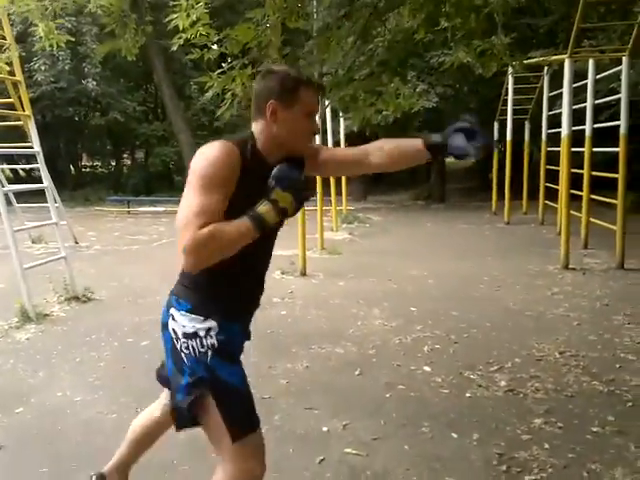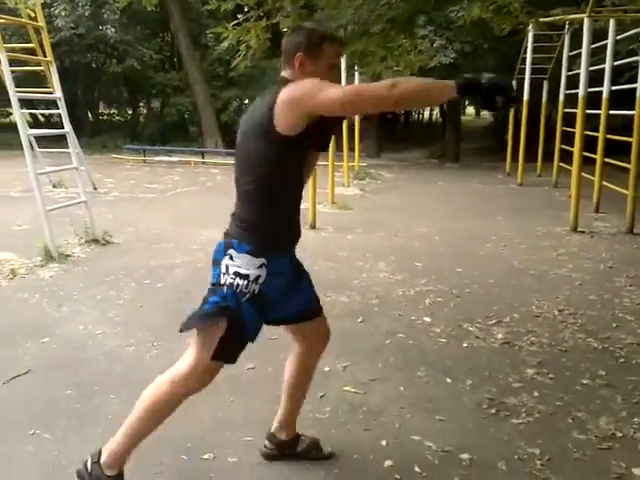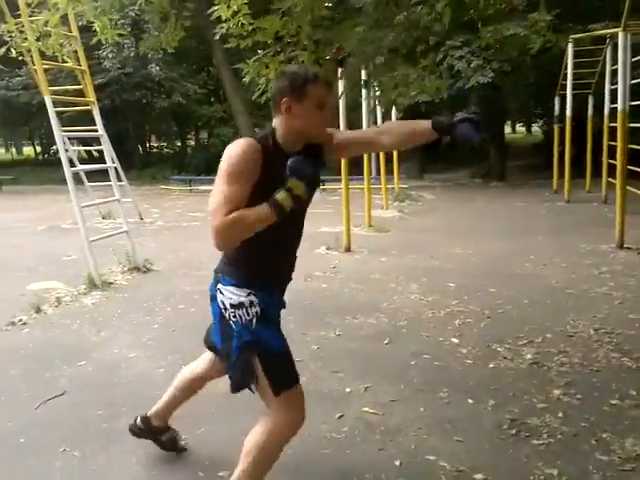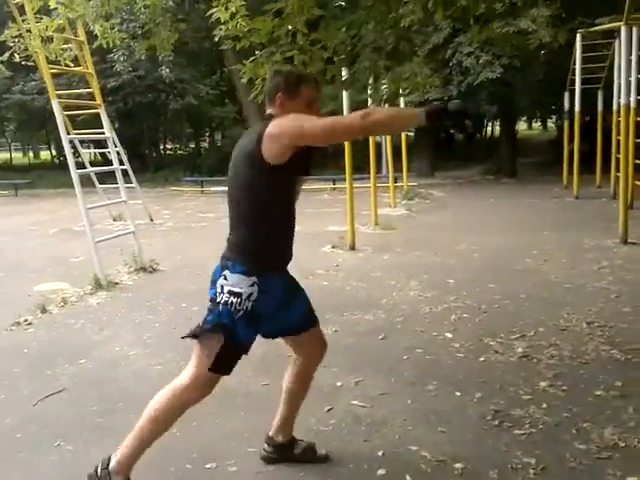
dt=0.5s
person 1, frame 1
left shoulder: (295, 156)
right shoulder: (221, 156)
left elbow: (370, 157)
right elbow: (192, 253)
left wrist: (438, 143)
right wrist: (271, 210)
left hip: (225, 322)
right hip: (198, 324)
left knee: (176, 401)
person 1, frame 2
left shoulder: (284, 109)
right shoulder: (297, 97)
right elbow: (387, 95)
left wrist: (322, 133)
right wrist: (465, 86)
left hip: (275, 255)
right hip: (249, 260)
left knee: (314, 337)
right knee: (196, 371)
left ankle: (282, 436)
person 1, frame 3
left shoulder: (315, 144)
right shoulder: (246, 152)
left elbow: (378, 137)
right elbow: (221, 233)
left wrist: (442, 125)
right wrist: (287, 197)
left hip: (263, 293)
right hip: (241, 297)
left knee: (216, 363)
right knee: (288, 413)
left ankle: (152, 421)
person 1, frame 4
left shoulder: (270, 142)
right shoulder: (282, 131)
right elbow: (361, 124)
left wrist: (303, 166)
right wrist: (429, 114)
left hip: (271, 276)
right hip: (244, 280)
left knee: (313, 348)
right knee: (197, 382)
left ankle: (279, 441)
